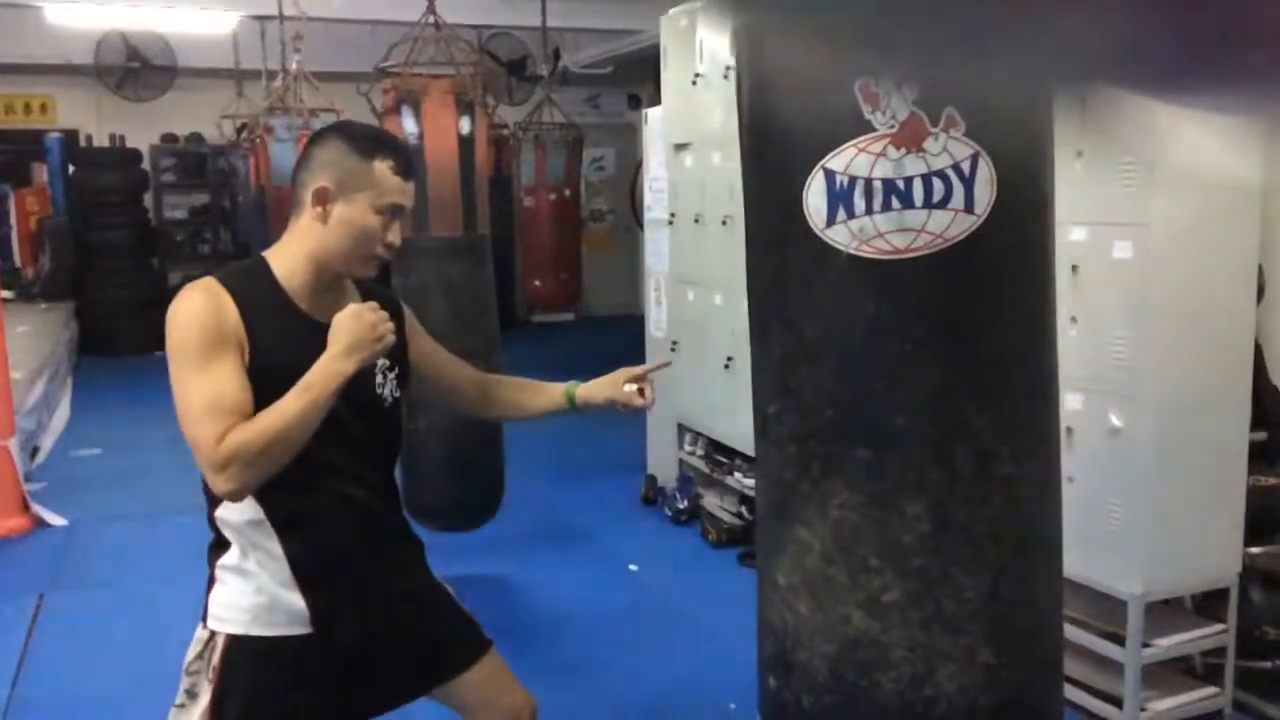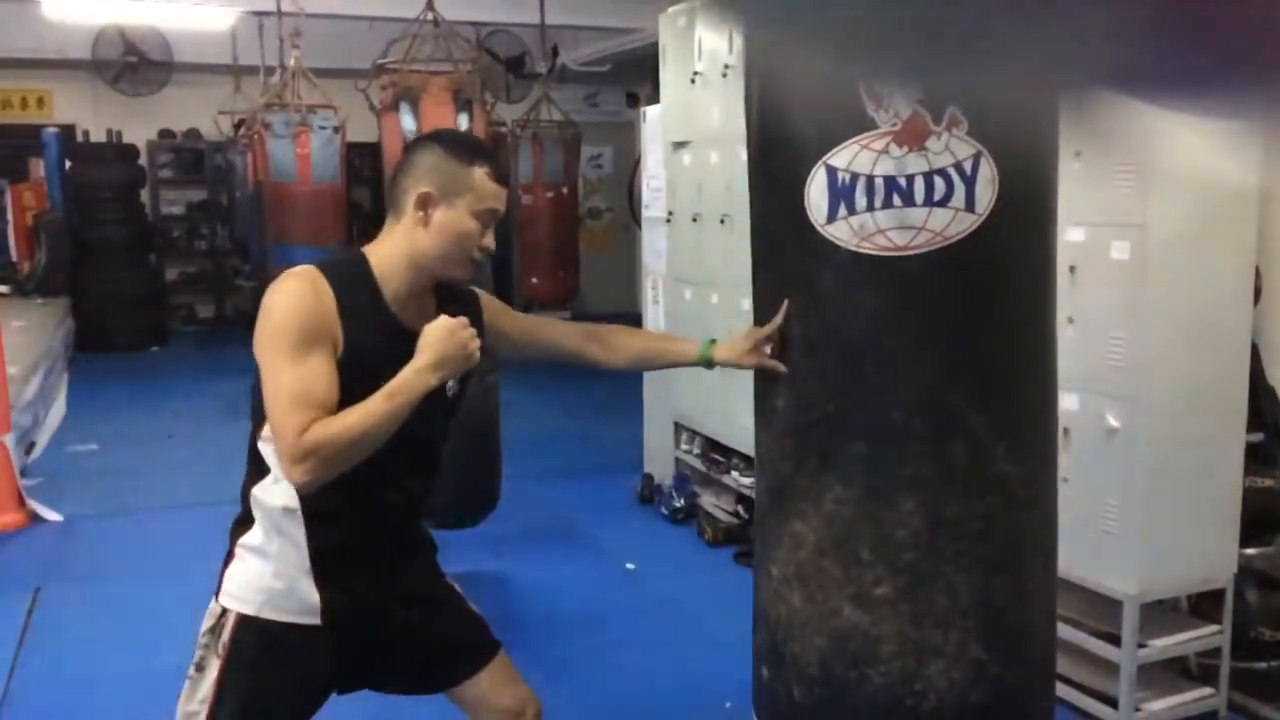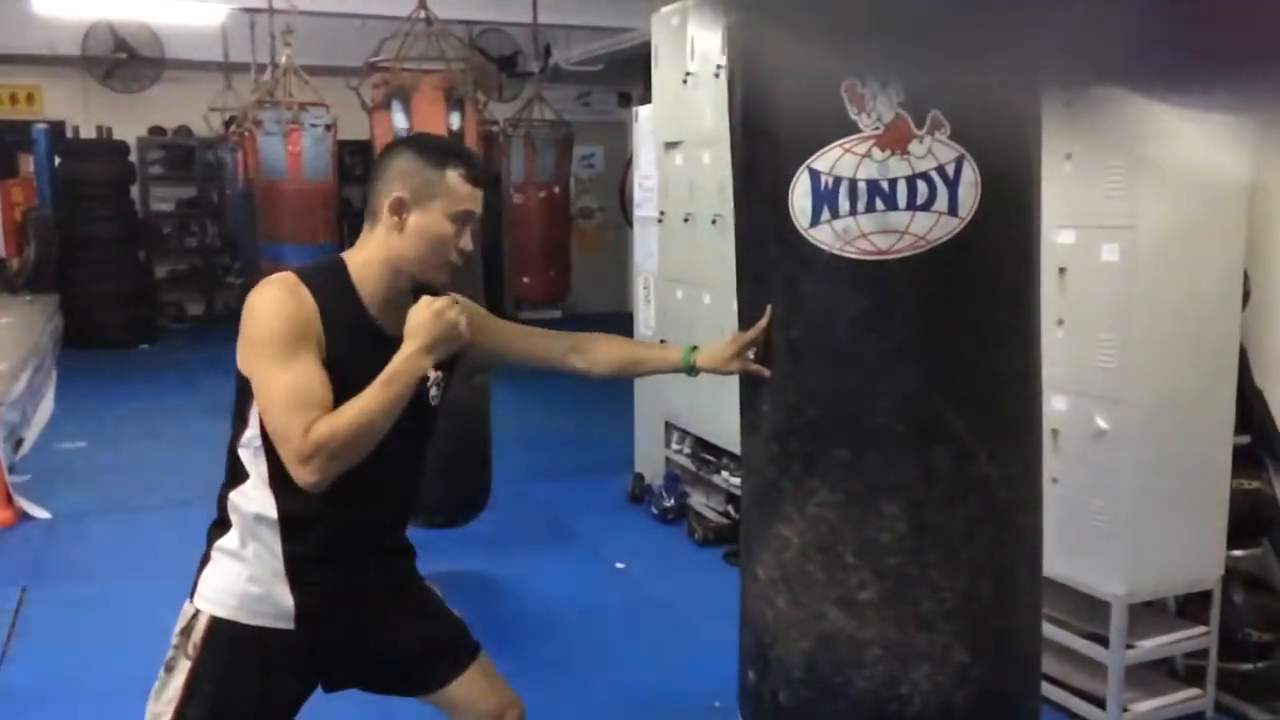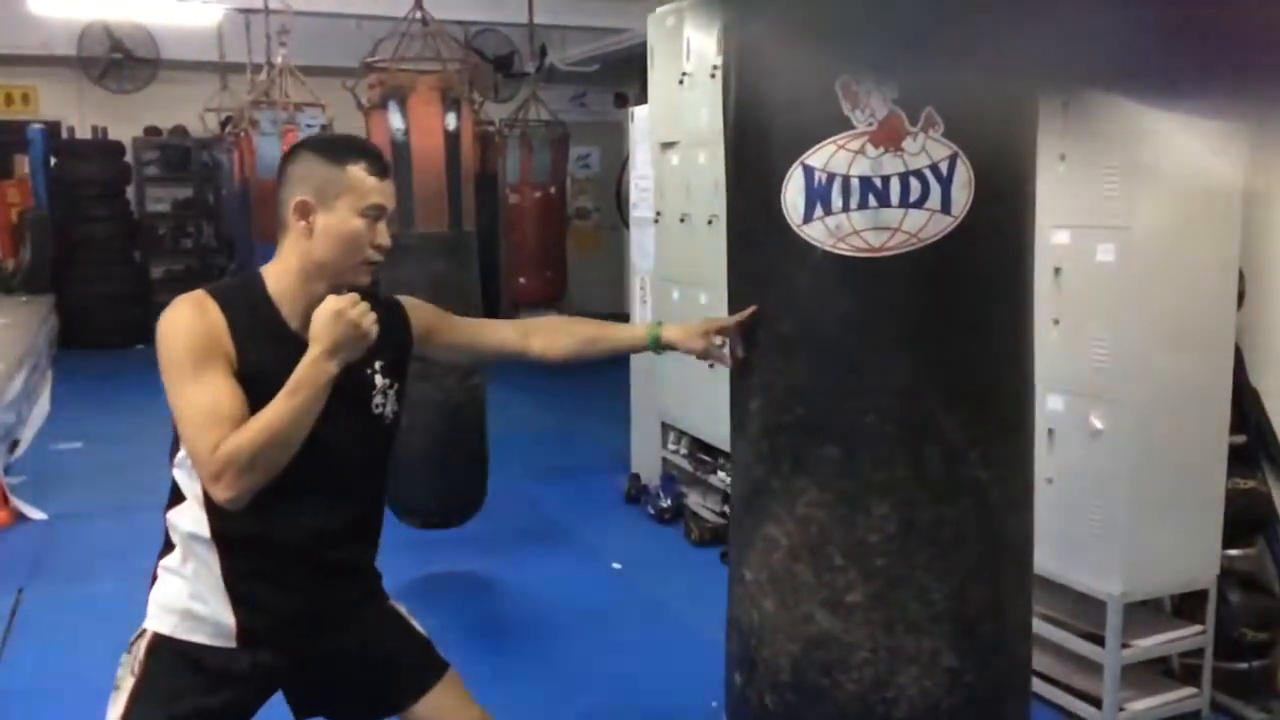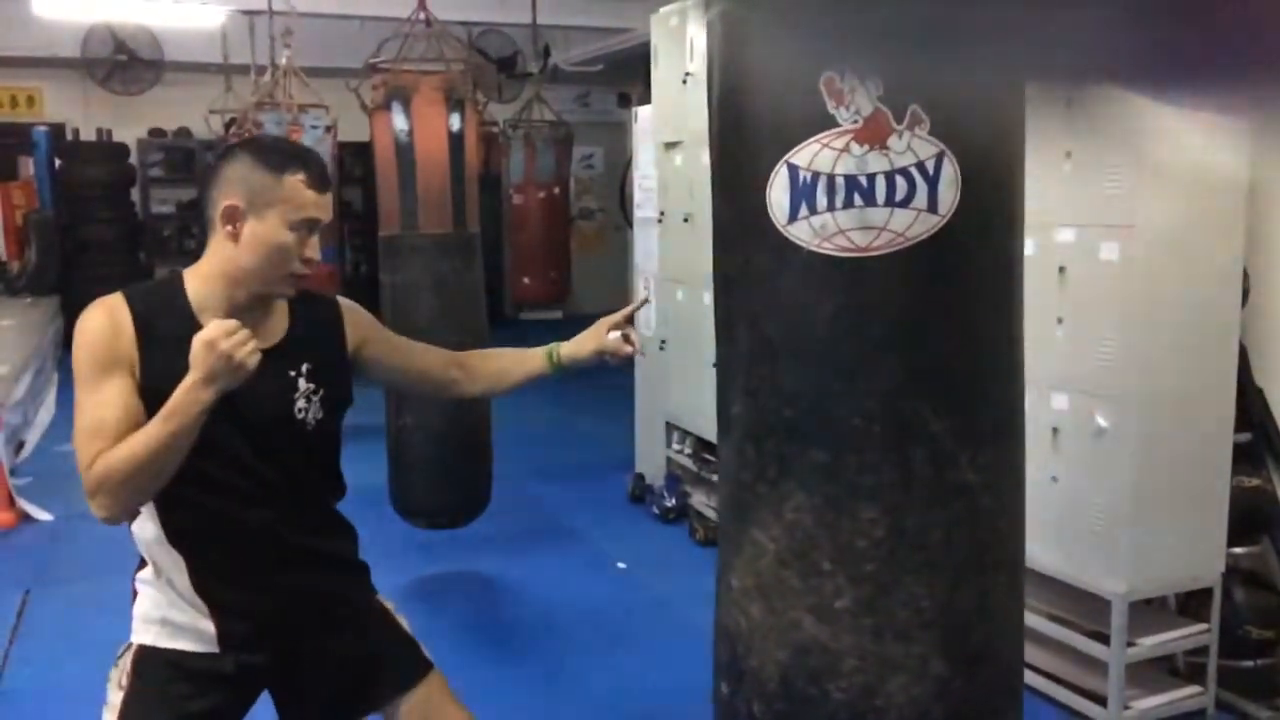
dt=1s
person 1, frame 1
left shoulder: (383, 312)
right shoulder: (211, 308)
left elbow: (479, 391)
right elbow: (229, 471)
left wrist: (585, 393)
right wrist: (339, 360)
left hip: (389, 576)
right hip: (269, 609)
person 1, frame 2
left shoulder: (463, 309)
right shoulder: (306, 296)
left elbow: (591, 341)
right elbow: (303, 461)
left wrist: (713, 351)
right wrist: (425, 370)
left hip: (398, 569)
right hip: (284, 592)
person 1, frame 3
left shoulder: (445, 315)
right shoulder: (286, 304)
left elbow: (573, 351)
right elbow: (312, 462)
left wrist: (695, 358)
right wrist: (416, 355)
left hip: (378, 574)
right hip: (262, 593)
person 1, frame 4
left shoulder: (394, 321)
right shoulder: (201, 320)
left elbow: (532, 336)
right elbow: (230, 479)
left wrist: (664, 334)
right wrist: (325, 358)
left hip: (343, 601)
right hip: (212, 618)
person 1, frame 5
left shoulder: (333, 323)
right shoulder: (119, 326)
left elbow: (458, 373)
right elbow: (109, 497)
left wrist: (569, 351)
right wrist: (202, 387)
left hip: (327, 598)
right hip: (192, 622)
